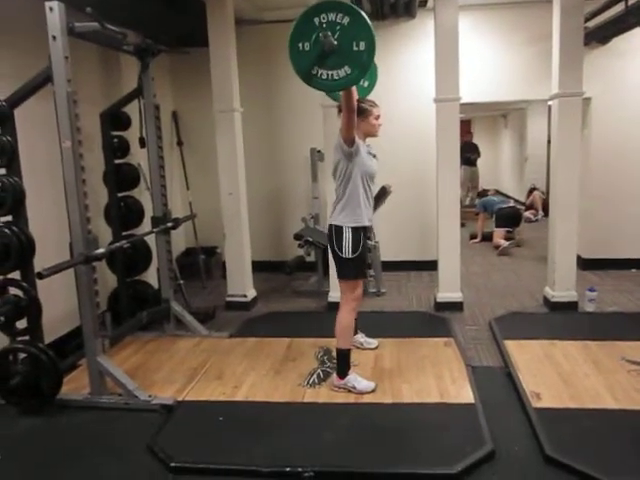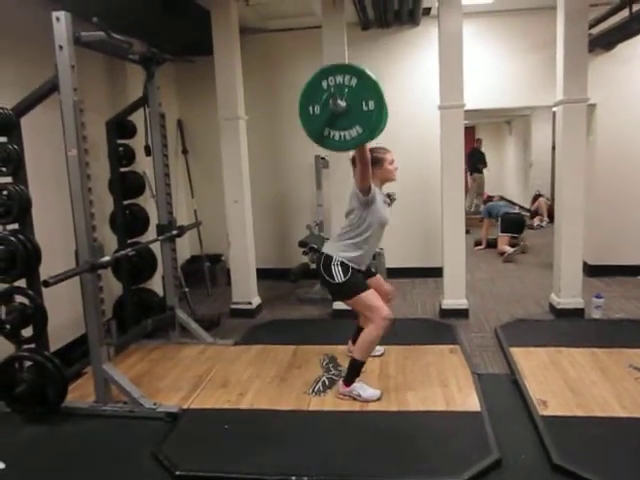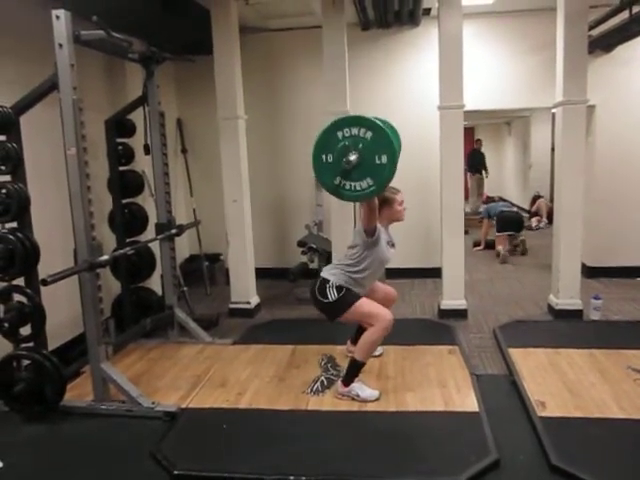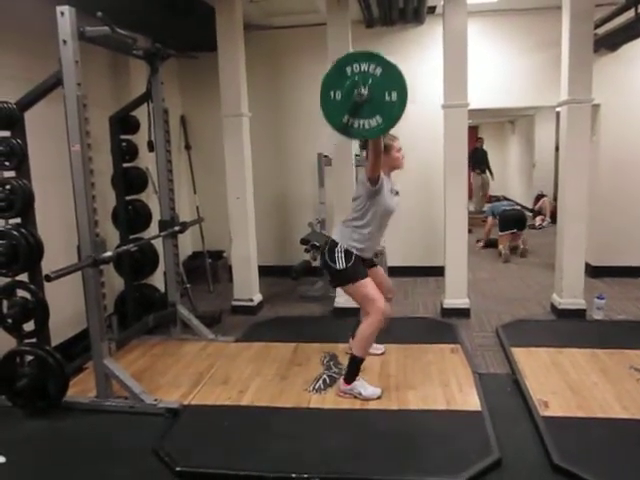
dt=0.5s
person 1, frame 1
left shoulder: (362, 146)
right shoulder: (349, 145)
left elbow: (354, 109)
right elbow: (349, 109)
left wrist: (354, 82)
left hip: (356, 227)
right hip: (346, 229)
left knee: (355, 293)
right knee: (351, 299)
left ankle: (353, 335)
right ankle: (342, 376)
person 1, frame 2
left shoulder: (378, 192)
right shoulder: (366, 192)
left elbow: (367, 159)
right elbow: (363, 161)
left hip: (353, 261)
right hip: (336, 264)
left knee: (385, 294)
right knee: (381, 316)
left ankle: (356, 343)
right ankle: (349, 383)
person 1, frame 3
left shoulder: (383, 229)
right shoulder: (372, 231)
left elbow: (371, 204)
right elbow: (369, 202)
left hip: (345, 284)
right hip: (330, 289)
left knee: (389, 296)
right knee: (384, 320)
left ankle: (355, 344)
right ankle: (347, 384)
person 1, frame 4
left shoulder: (387, 180)
right shoulder: (374, 180)
left elbow: (376, 147)
right elbow: (374, 149)
left hip: (358, 251)
right hip: (341, 252)
left knee: (385, 290)
right knee: (379, 310)
left ankle: (358, 341)
right ankle: (349, 381)
